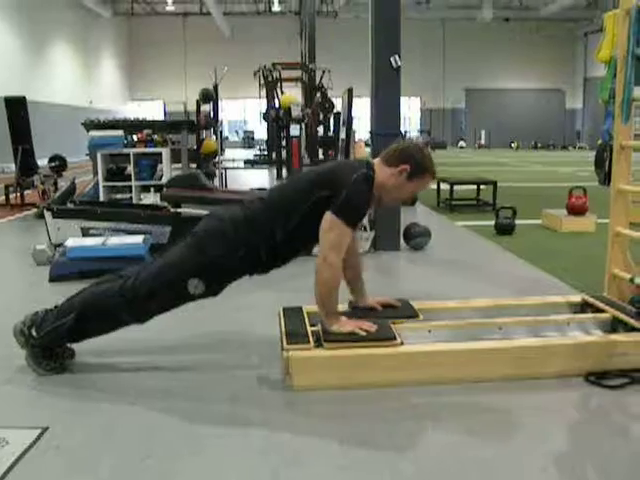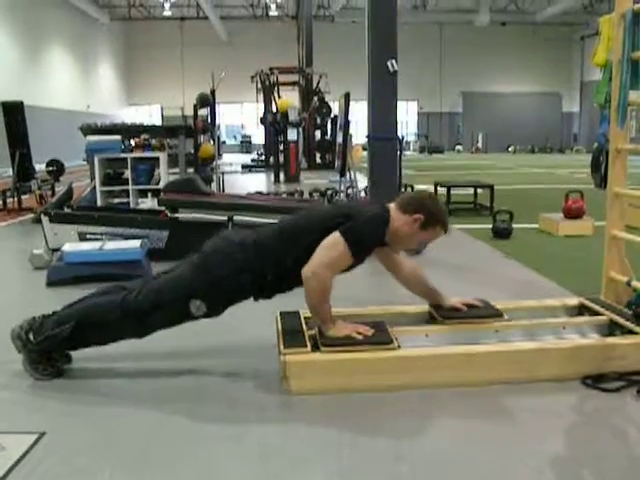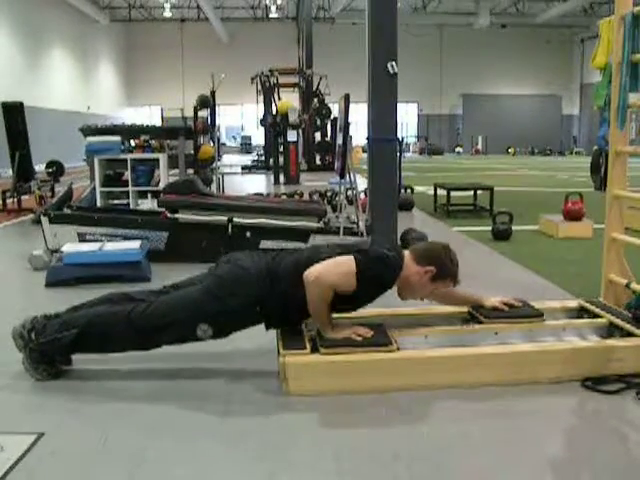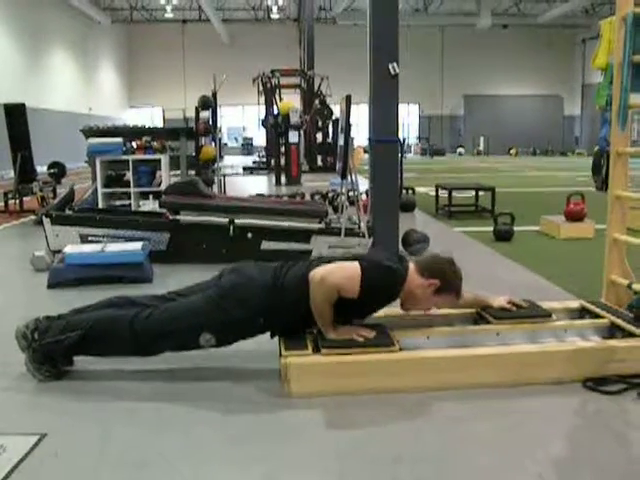
dt=0.7s
person 1, frame 1
left shoulder: (356, 178)
right shoulder: (357, 186)
left elbow: (347, 247)
right elbow: (329, 259)
left wrist: (361, 297)
right wrist: (331, 320)
left hip: (230, 232)
right hip: (229, 246)
left knee: (140, 286)
right knee: (138, 297)
left ankle: (47, 327)
right ankle: (40, 333)
person 1, frame 2
left shoulder: (375, 219)
right shoulder: (372, 224)
left elbow: (403, 269)
right elbow: (314, 272)
left wrist: (441, 300)
right wrist: (329, 325)
left hip: (236, 254)
right hip: (233, 269)
left knee: (143, 298)
right knee: (138, 312)
left ankle: (47, 329)
right ankle: (39, 337)
person 1, frame 3
left shoulder: (393, 257)
right shoulder: (384, 266)
left elbow: (435, 290)
right elbow: (316, 278)
left wrist: (481, 300)
right wrist: (328, 328)
left hip: (248, 272)
right hip: (245, 294)
left knee: (149, 307)
right knee: (145, 324)
left ankle: (50, 328)
right ankle: (43, 339)
person 1, frame 4
left shoulder: (399, 267)
right shoulder: (389, 278)
left elbow: (442, 295)
right elbow: (321, 278)
left wrist: (488, 301)
right wrist: (330, 329)
left hip: (253, 283)
right hip: (250, 304)
left knee: (153, 310)
right knee: (147, 330)
left ankle: (52, 328)
right ankle: (46, 340)
